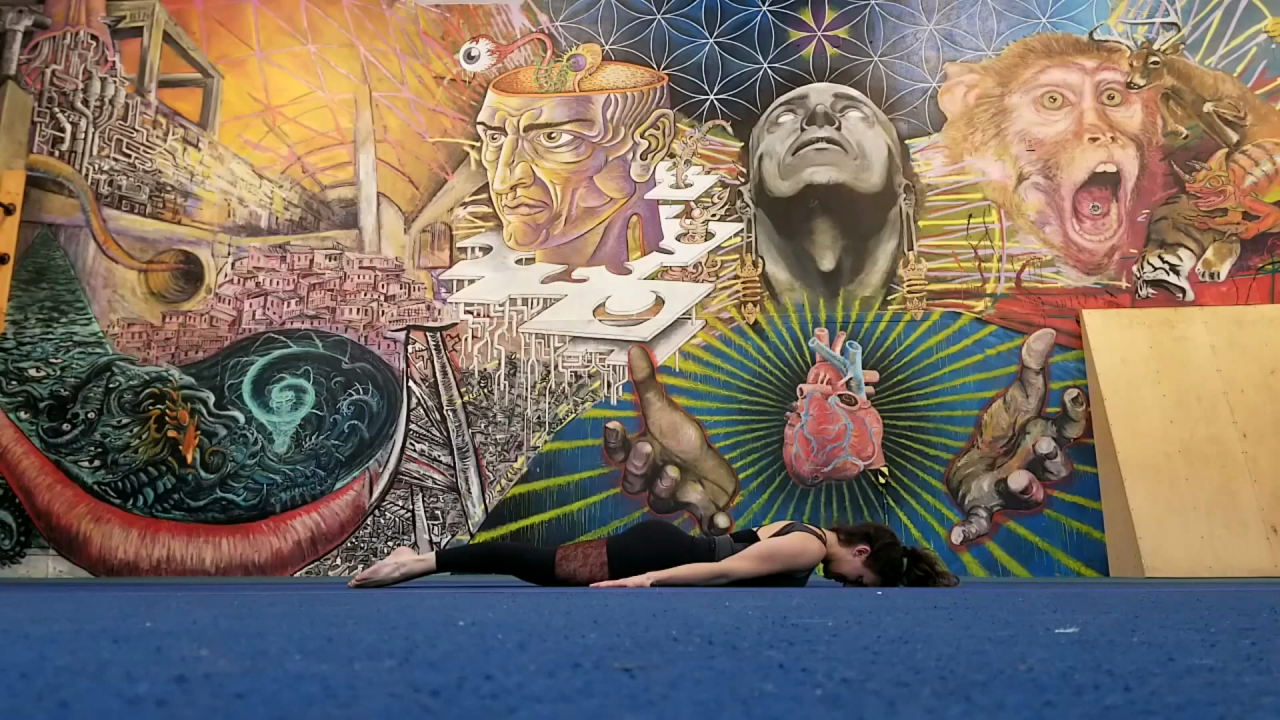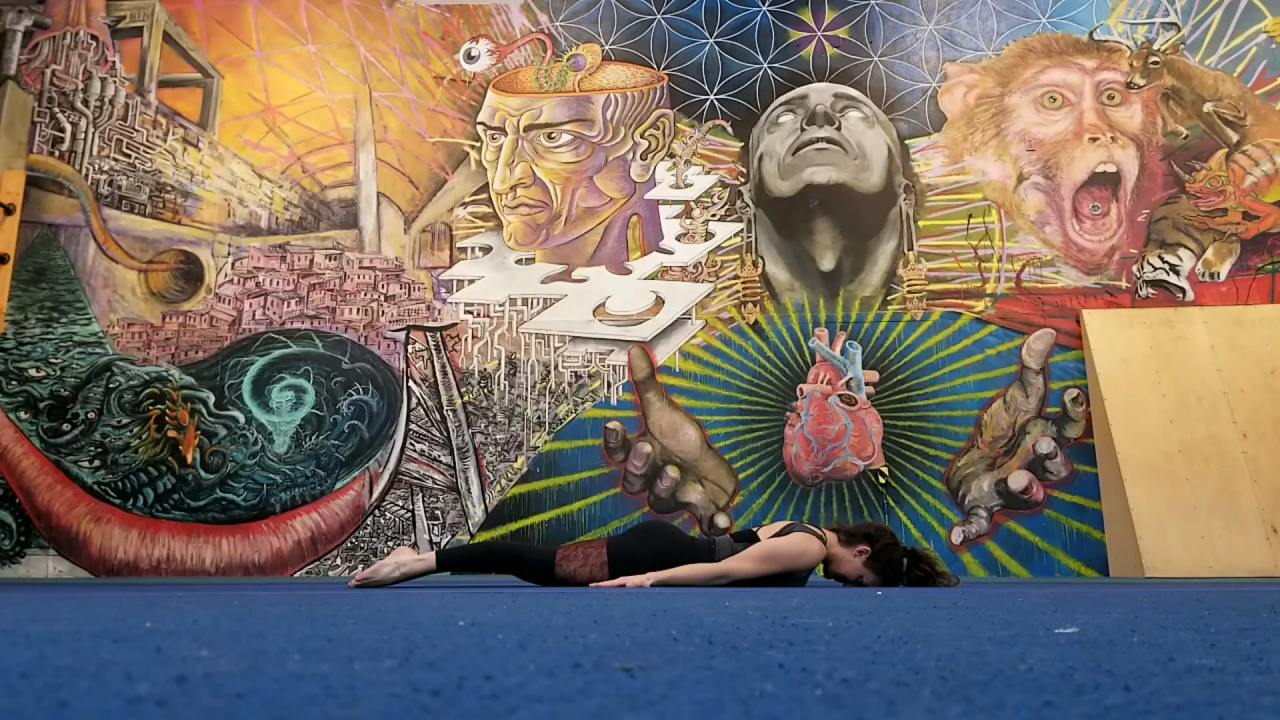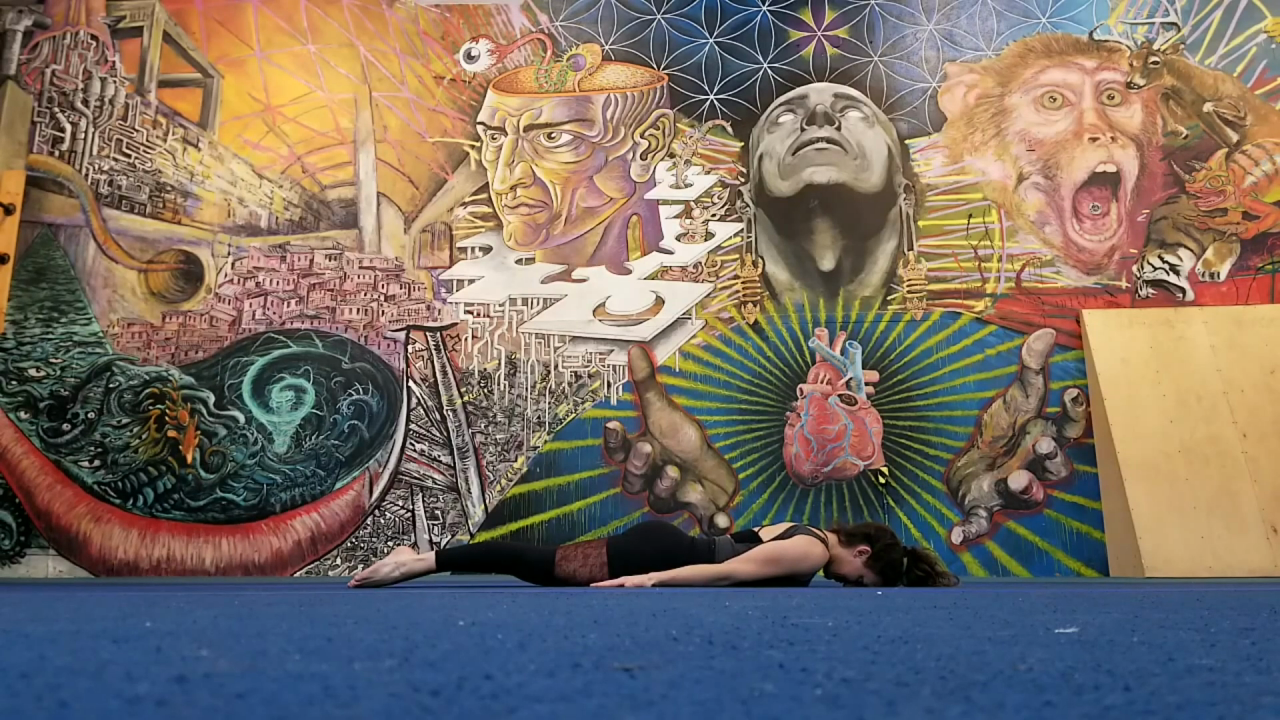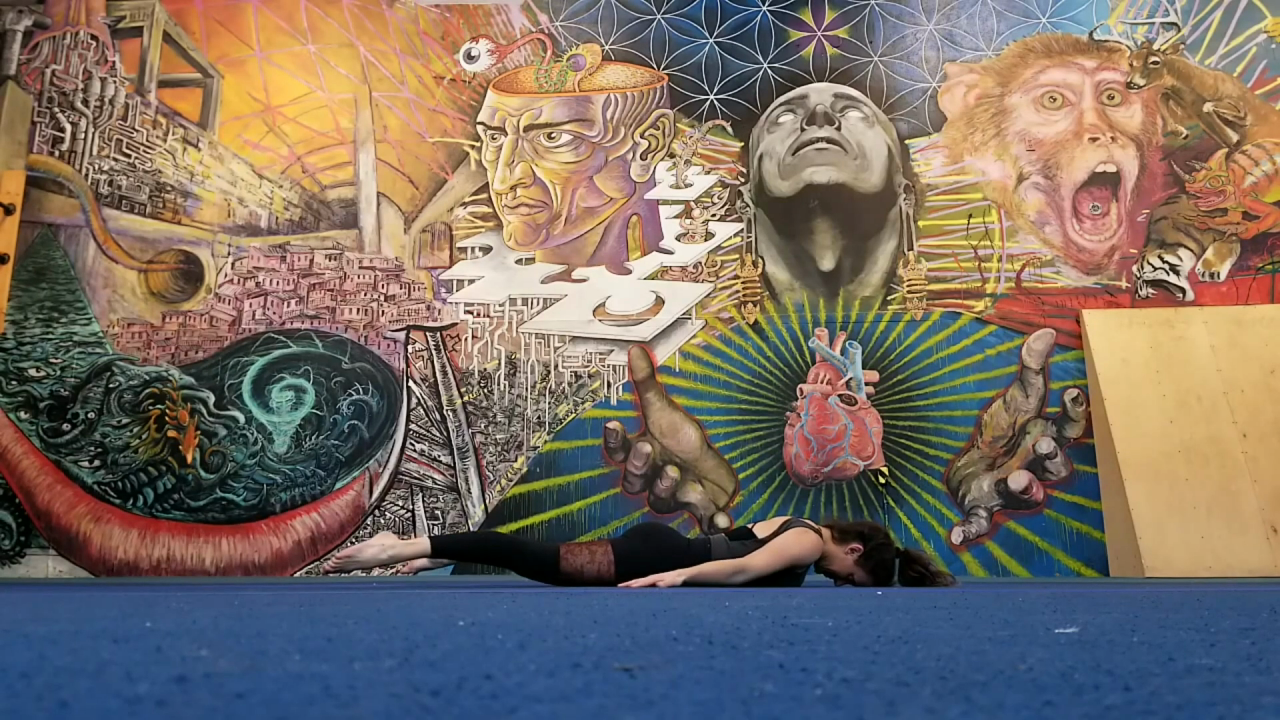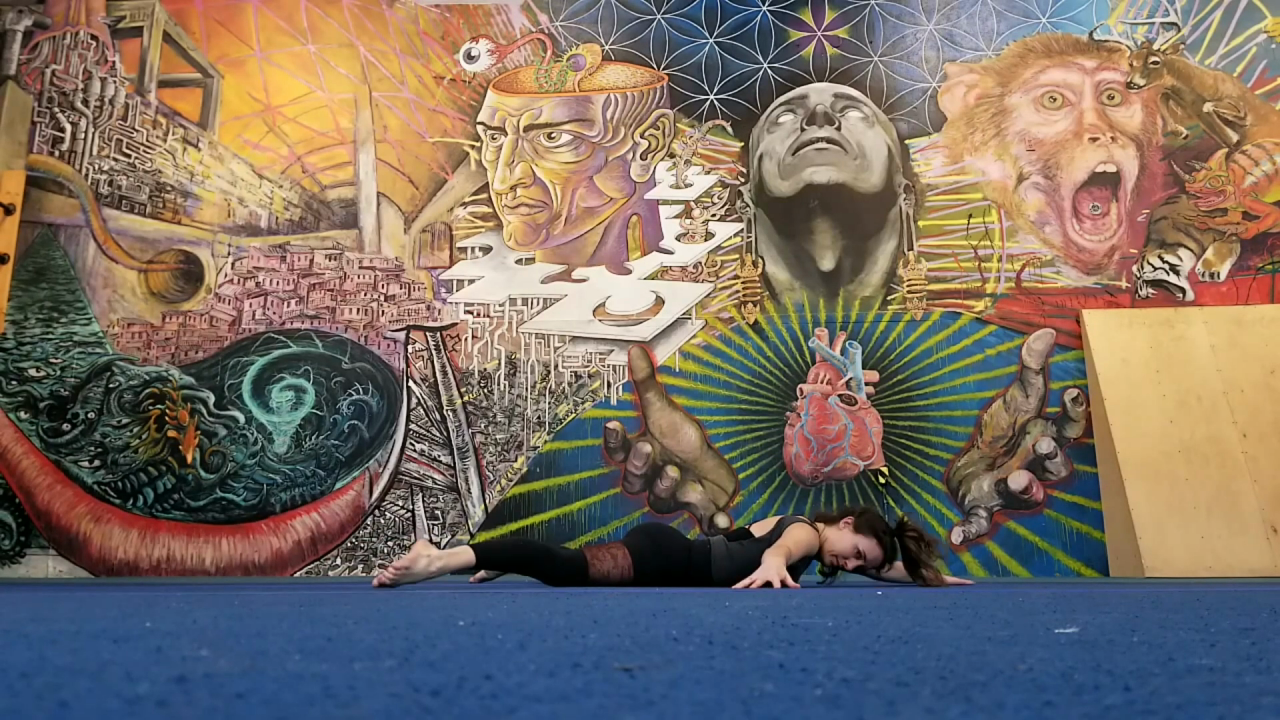
dt=0.7s
person 1, frame 1
left shoulder: (800, 533)
right shoulder: (811, 549)
right elbow: (724, 572)
right wrist: (647, 581)
left hip: (664, 544)
right hip: (658, 553)
left knee: (539, 566)
right knee: (538, 564)
left ankle: (422, 559)
right ankle: (422, 563)
person 1, frame 2
left shoulder: (800, 533)
right shoulder: (810, 549)
right elbow: (726, 572)
right wrist: (648, 581)
left hip: (665, 545)
right hip: (659, 553)
left knee: (540, 565)
right knee: (538, 565)
left ankle: (423, 559)
right ankle: (420, 562)
person 1, frame 3
left shoulder: (801, 532)
right shoulder: (814, 552)
right elbow: (726, 575)
right wrist: (651, 581)
left hip: (665, 544)
right hip: (658, 553)
left knee: (541, 565)
right knee: (535, 564)
left ankle: (422, 560)
right ankle: (418, 562)
person 1, frame 4
left shoulder: (791, 526)
right shoulder: (809, 541)
right elbow: (745, 568)
right wrist: (679, 576)
left hip: (665, 549)
right hip: (659, 555)
right knee: (536, 560)
left ankle: (443, 551)
right ankle: (405, 549)
person 1, frame 5
left shoulder: (825, 546)
right shoulder: (808, 531)
left elbow: (888, 563)
right elbow: (774, 550)
left wrist: (936, 576)
right wrist: (774, 566)
left hip: (669, 563)
right hip: (663, 559)
right knee: (567, 568)
right ankle: (445, 558)
